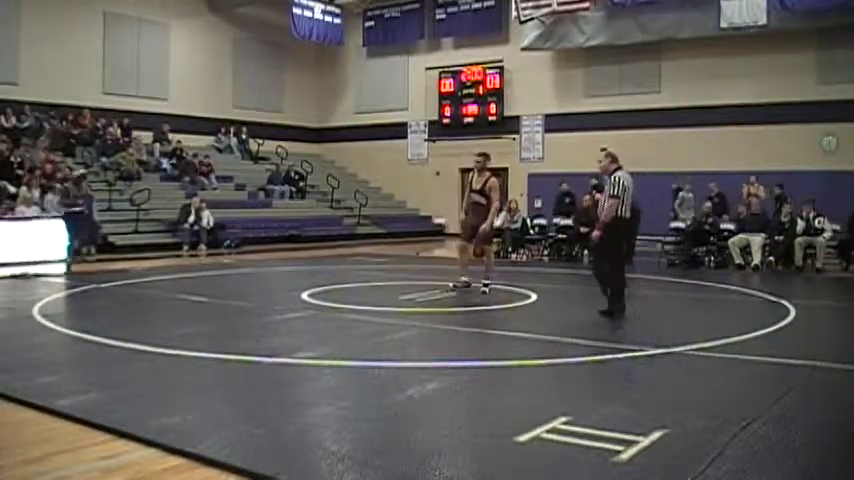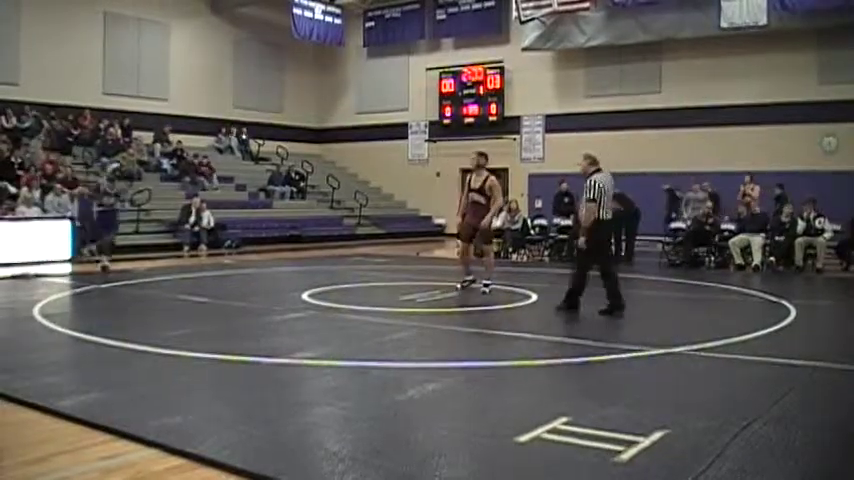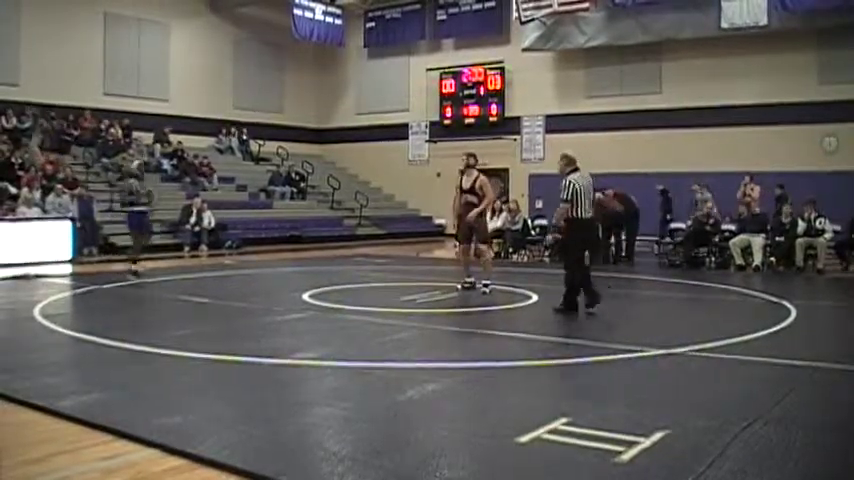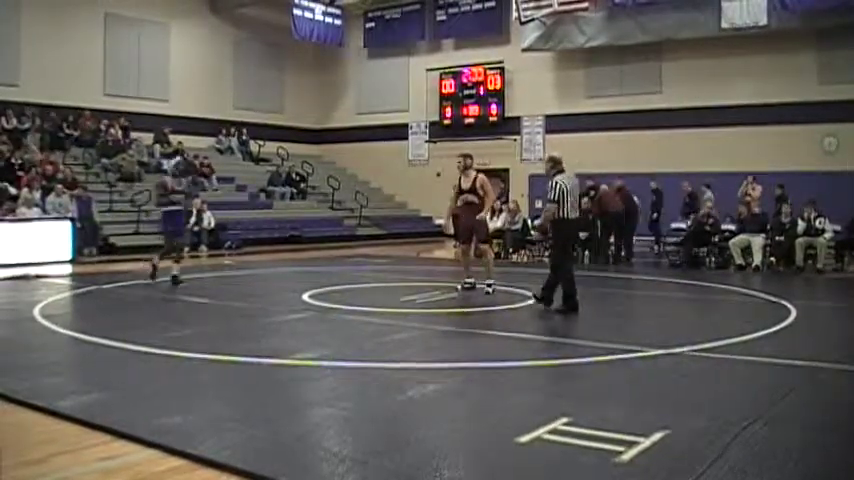
dt=0.4s
person 1, frame 1
left shoulder: (616, 177)
right shoulder: (623, 176)
left elbow: (611, 206)
left wrist: (599, 228)
left hip: (613, 226)
right hip: (621, 225)
left knee: (599, 265)
right knee: (616, 266)
left ankle: (616, 302)
right ankle: (617, 304)
person 1, frame 2
left shoulder: (592, 181)
right shoulder: (607, 177)
left elbow: (590, 210)
left wrist: (583, 234)
left hip: (595, 228)
right hip: (606, 226)
left knee: (582, 267)
right knee: (606, 267)
left ankle: (571, 302)
right ankle: (615, 303)
person 1, frame 3
left shoulder: (569, 181)
right shoulder: (586, 177)
left elbow: (563, 209)
left wrist: (554, 226)
left hip: (575, 226)
right hip: (588, 224)
left knee: (572, 266)
right knee: (580, 264)
left ankle: (570, 303)
right ankle: (591, 294)
person 1, frame 4
left shoulder: (555, 182)
right shoulder: (572, 178)
left elbow: (551, 209)
left wrist: (541, 225)
left hip: (562, 225)
right hip: (572, 223)
left knee: (563, 265)
right knee: (557, 263)
left ankle: (570, 303)
right ankle: (546, 295)
person 2, frame 1
left shoulder: (492, 181)
right shoulder: (471, 176)
left elbow: (496, 203)
left wrist: (488, 222)
right wrist: (463, 213)
left hip: (485, 218)
right hip: (471, 216)
left knee: (486, 249)
right knee: (463, 246)
left ankle: (486, 282)
right ankle: (464, 279)
person 2, frame 2
left shoulder: (491, 180)
right shoulder: (469, 177)
left elbow: (499, 200)
left wrist: (489, 217)
right wrist: (459, 216)
left hip: (483, 218)
right hip: (469, 216)
left knee: (486, 249)
right knee: (463, 248)
left ankle: (487, 282)
right ankle: (468, 277)
person 2, frame 3
left shoulder: (481, 179)
right shoulder: (461, 179)
left elbow: (490, 197)
right elbow: (457, 199)
left wrist: (476, 211)
right wrist: (455, 218)
left hip: (478, 217)
right hip: (465, 217)
left knee: (483, 249)
right knee: (463, 249)
left ankle: (487, 282)
right ankle: (469, 279)
person 2, frame 4
left shoulder: (480, 178)
right shoulder: (459, 179)
left elbow: (491, 196)
right elbow: (454, 199)
left wrist: (485, 212)
right wrist: (448, 218)
left hip: (477, 217)
right hip: (463, 217)
left knee: (484, 248)
right knee: (464, 249)
left ankle: (490, 281)
right ankle: (469, 280)
